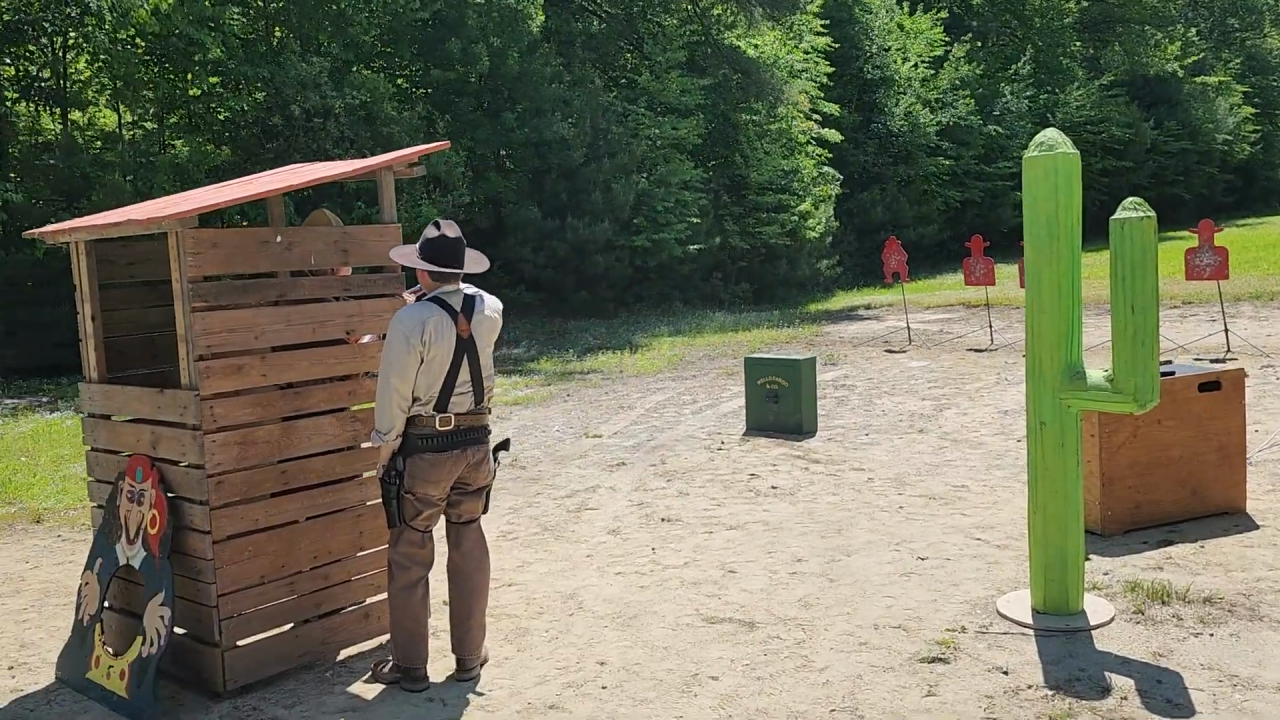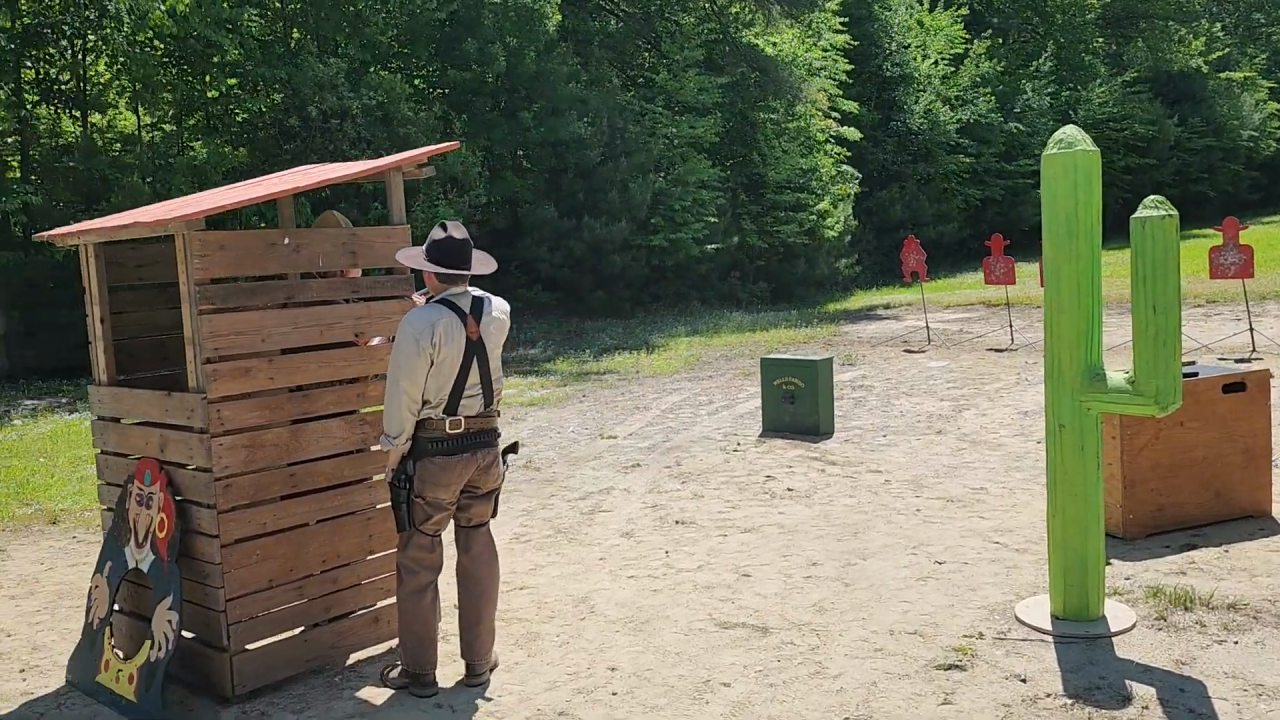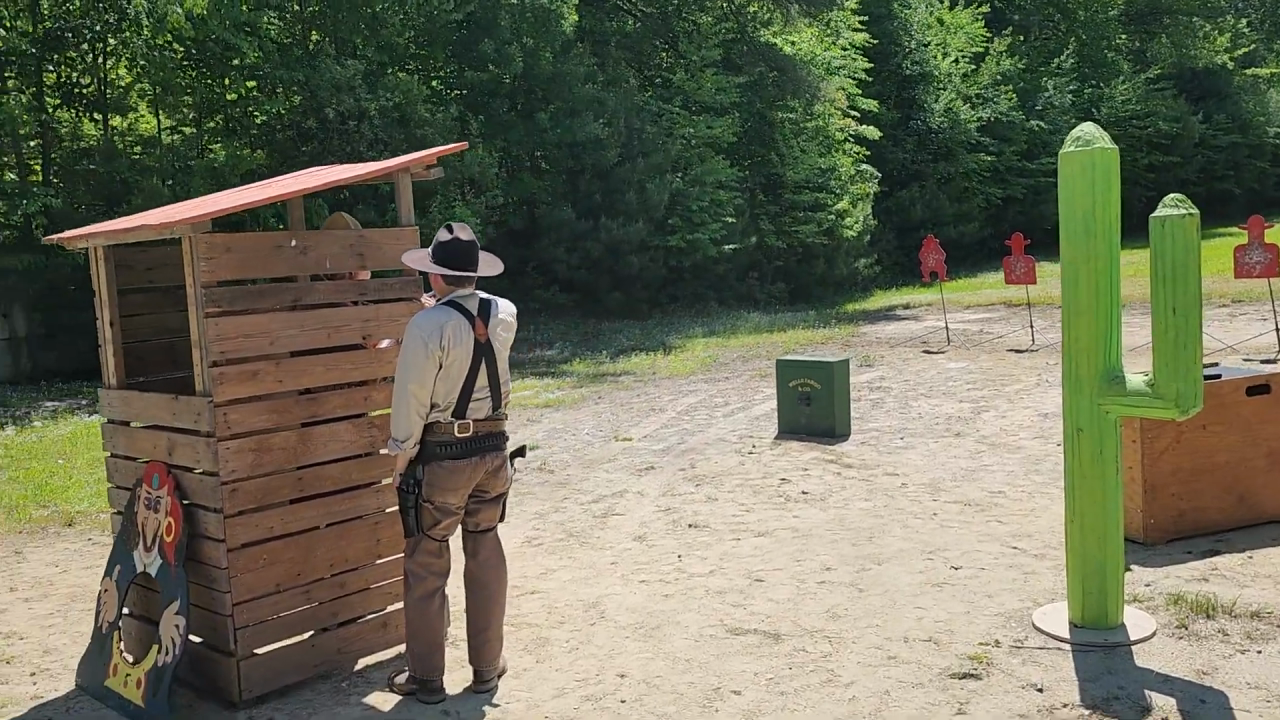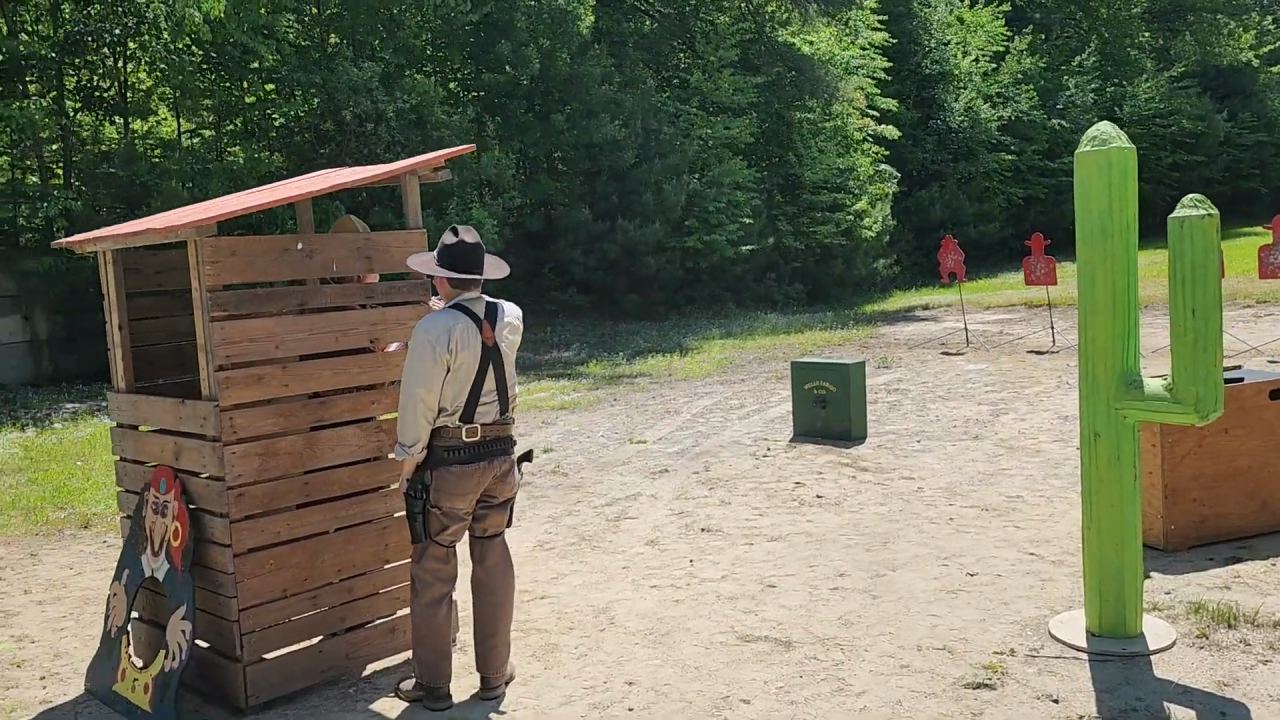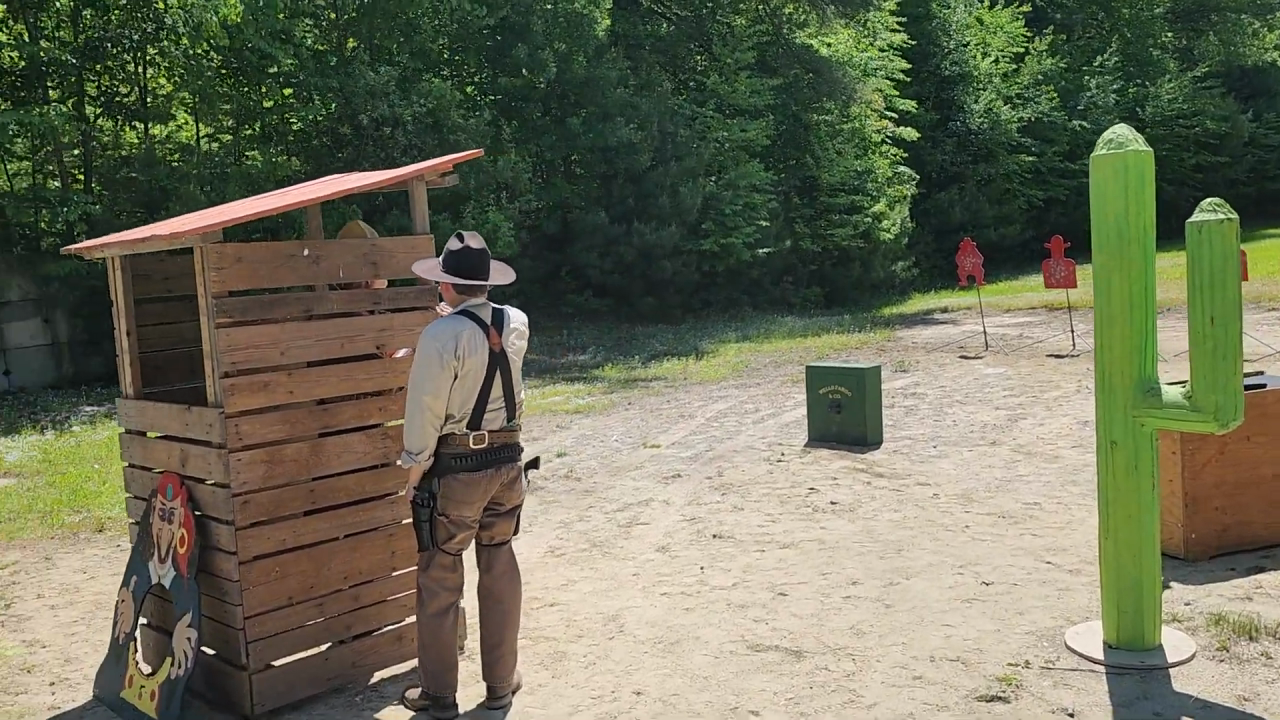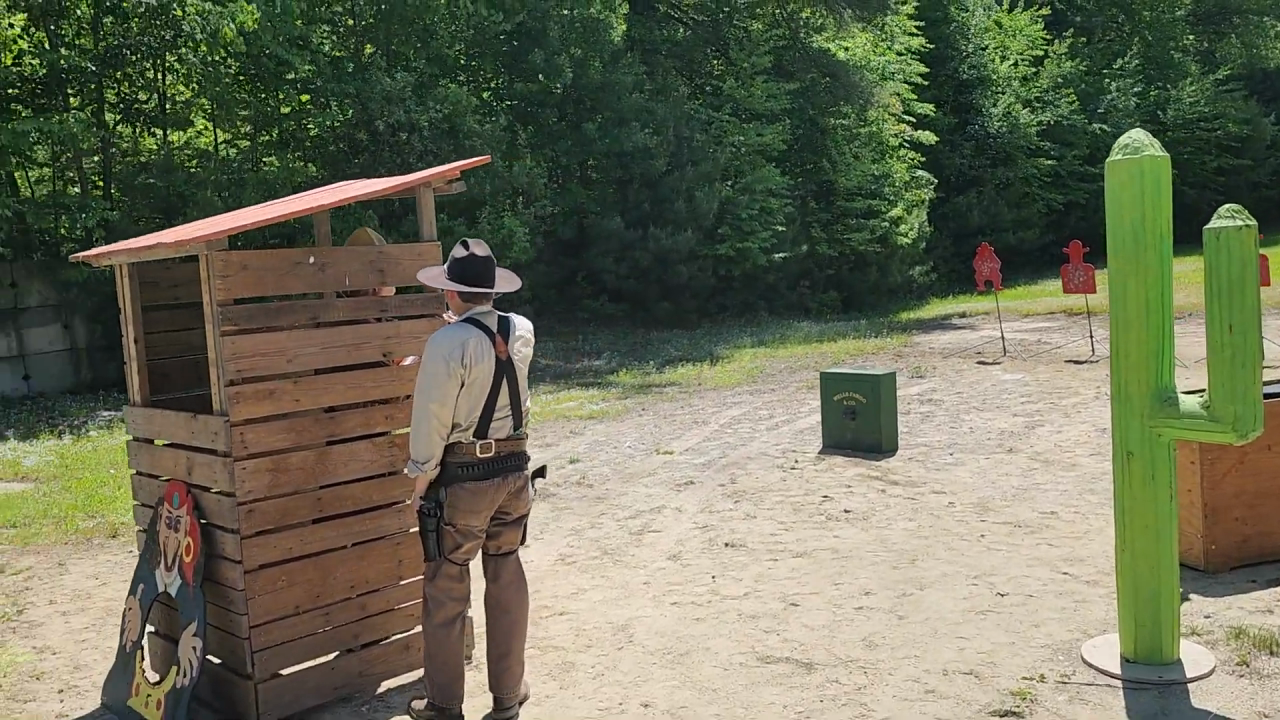
dt=0.1s
person 1, frame 1
left shoulder: (411, 319)
right shoulder: (489, 310)
left elbow: (394, 394)
left wrist: (385, 449)
right wrist: (453, 282)
left hip: (424, 448)
right hip: (474, 444)
left knee: (410, 556)
right knee: (469, 548)
left ankle: (410, 665)
right ankle: (469, 655)
person 1, frame 2
left shoulder: (420, 322)
right shoulder: (497, 312)
left elbow: (403, 397)
left wrist: (394, 453)
right wrist: (456, 285)
left hip: (433, 452)
right hip: (484, 446)
left knee: (419, 560)
right knee: (478, 551)
left ankle: (419, 670)
right ankle: (478, 660)
person 1, frame 3
left shoulder: (428, 324)
right shoulder: (504, 314)
left elbow: (411, 400)
left wrist: (402, 458)
right wrist: (463, 288)
left hip: (441, 456)
right hip: (491, 450)
left knee: (426, 565)
right knee: (486, 556)
left ankle: (426, 677)
right ankle: (487, 666)
person 1, frame 4
left shoulder: (435, 327)
right shoulder: (510, 318)
left elbow: (418, 405)
left wrist: (408, 463)
right wrist: (463, 296)
left hip: (448, 461)
right hip: (499, 454)
left knee: (433, 569)
right knee: (493, 561)
left ankle: (433, 684)
right ankle: (494, 673)
person 1, frame 5
left shoulder: (441, 334)
right shoulder: (516, 324)
left elbow: (425, 412)
left wrist: (415, 471)
right wrist: (469, 303)
left hip: (455, 468)
right hip: (506, 461)
left knee: (440, 578)
right knee: (500, 569)
person 1, frame 6
left shoulder: (448, 342)
right shoulder: (522, 331)
left elbow: (431, 420)
left wrist: (421, 480)
left hip: (462, 477)
right hip: (513, 469)
left knee: (446, 588)
right knee: (506, 577)
